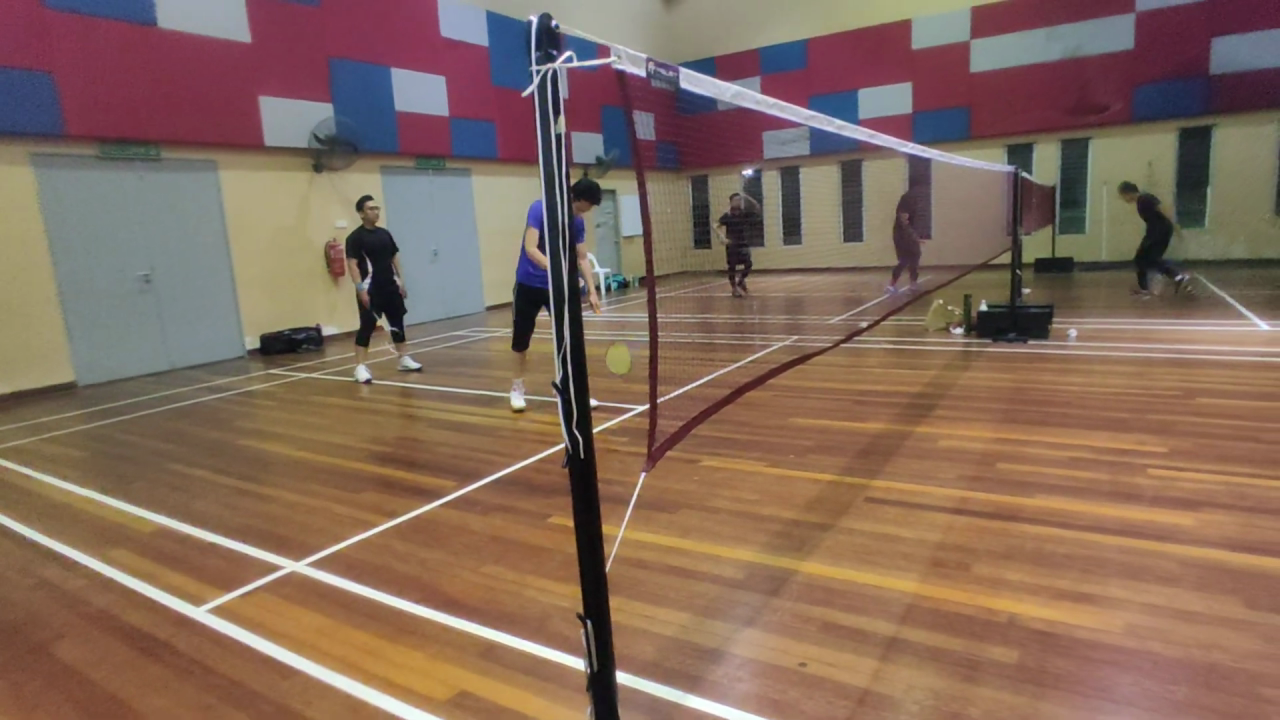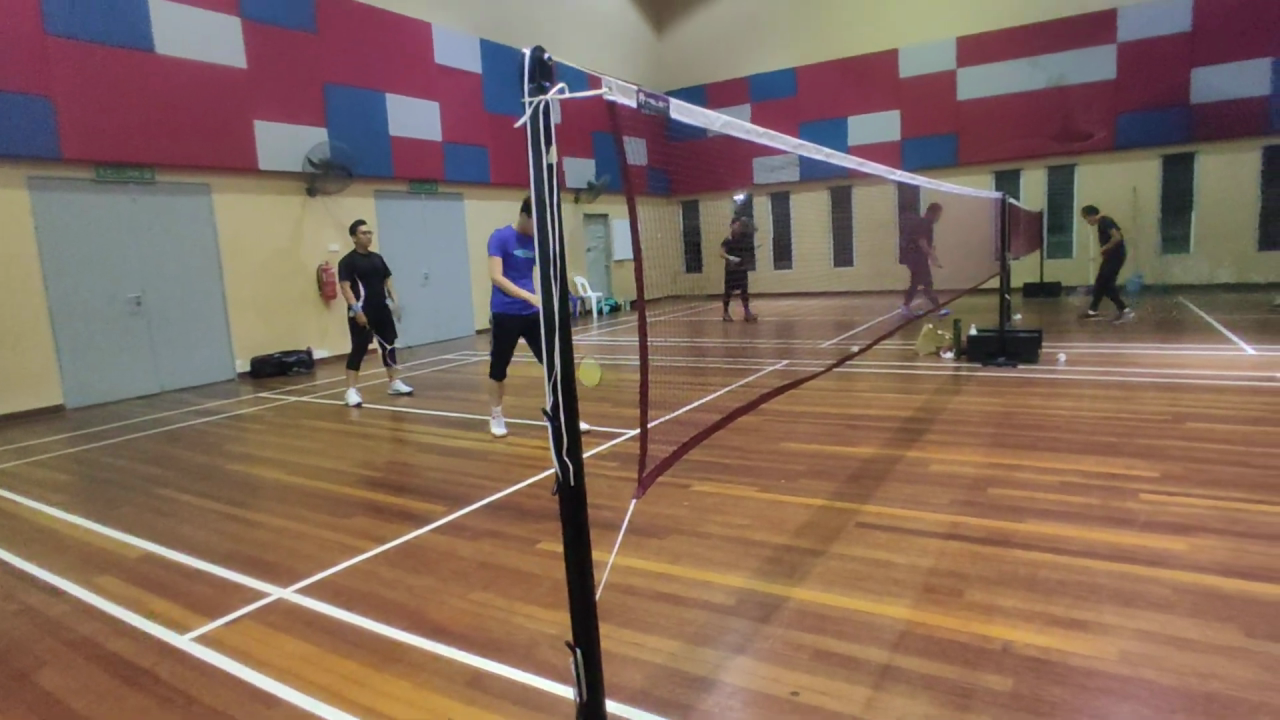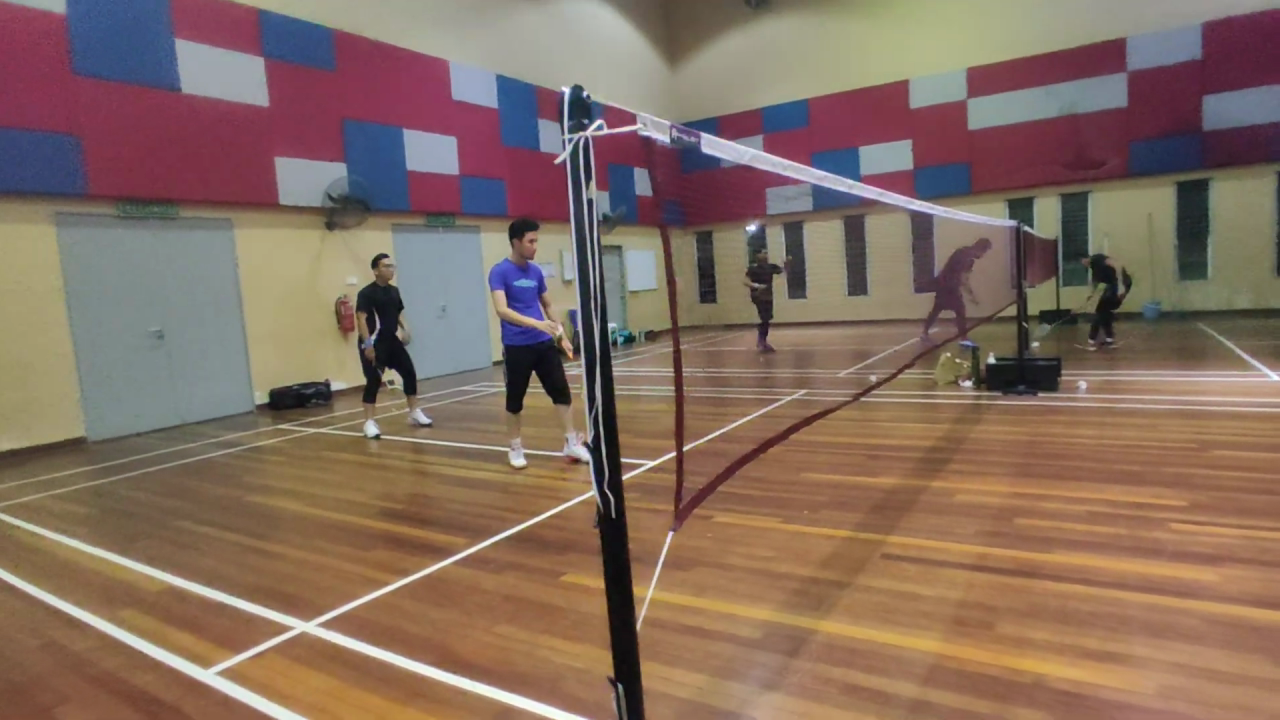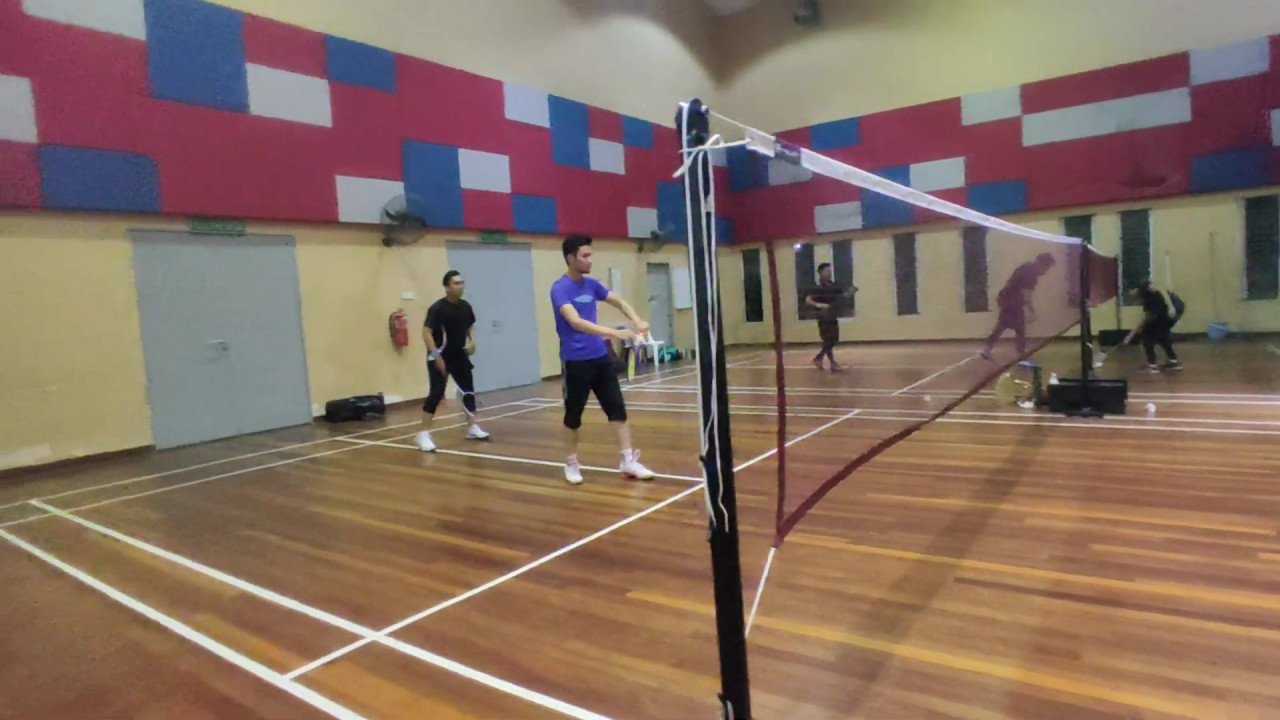
dt=0.4s
person 1, frame 1
left shoulder: (577, 222)
right shoulder: (539, 209)
left elbow: (582, 257)
right elbow: (530, 249)
left wrist: (591, 291)
right hip: (529, 284)
right knee: (521, 339)
right ankle: (517, 388)
person 1, frame 2
left shoulder: (536, 242)
right shoulder: (499, 238)
right elbow: (496, 277)
right wrist: (529, 296)
left hip: (532, 313)
right hip: (505, 314)
right knee: (499, 368)
right ankle: (496, 416)
person 1, frame 3
left shoulder: (535, 271)
right shoulder: (499, 272)
right elbow: (502, 310)
left wrist: (560, 333)
right wrist: (538, 324)
left hip: (544, 343)
right hip: (517, 346)
left knee: (562, 391)
right knee: (515, 400)
left ankle: (572, 444)
right ankle: (515, 448)
person 1, frame 4
left shoulder: (591, 284)
right shoulder: (560, 289)
left elbow: (618, 301)
right elbow: (575, 322)
left wrist: (637, 321)
right wrist: (615, 333)
left hip: (601, 357)
right hip: (576, 361)
left knee: (617, 408)
right knee: (573, 415)
left ankle: (628, 460)
right ankle: (571, 463)
person 2, frame 1
left shoulder: (385, 234)
right shoulder: (355, 237)
left elbow: (394, 257)
right elbow: (352, 264)
left wrist: (400, 280)
right wrist: (360, 288)
left hip: (390, 287)
right hip: (370, 290)
left knee: (397, 323)
right knee: (367, 326)
left ankle: (404, 359)
right ankle: (360, 367)
person 2, frame 2
left shoulder: (377, 258)
right shoulder: (348, 261)
left elbow: (387, 281)
right elbow: (345, 287)
left wrist: (394, 302)
right wrist: (356, 309)
left hip: (382, 310)
right hip: (361, 313)
left knee: (389, 346)
right knee: (359, 350)
left ankle: (394, 383)
right ankle: (351, 391)
person 2, frame 3
left shoulder: (394, 291)
right shoulder: (367, 292)
right elbow: (360, 318)
left wrist: (404, 329)
right wrist: (368, 344)
left hip: (393, 342)
right hip: (374, 344)
left knee: (410, 373)
right knee: (373, 382)
left ankle: (414, 413)
right ankle: (369, 423)
person 2, frame 4
left shoulder: (466, 306)
right shoulder: (437, 308)
left elbow: (470, 326)
right elbow: (426, 332)
left wrist: (472, 342)
right wrist: (436, 355)
left hip: (459, 356)
right hip: (440, 358)
left knee: (468, 390)
right knee: (436, 393)
left ankle: (472, 428)
right ankle: (424, 434)
